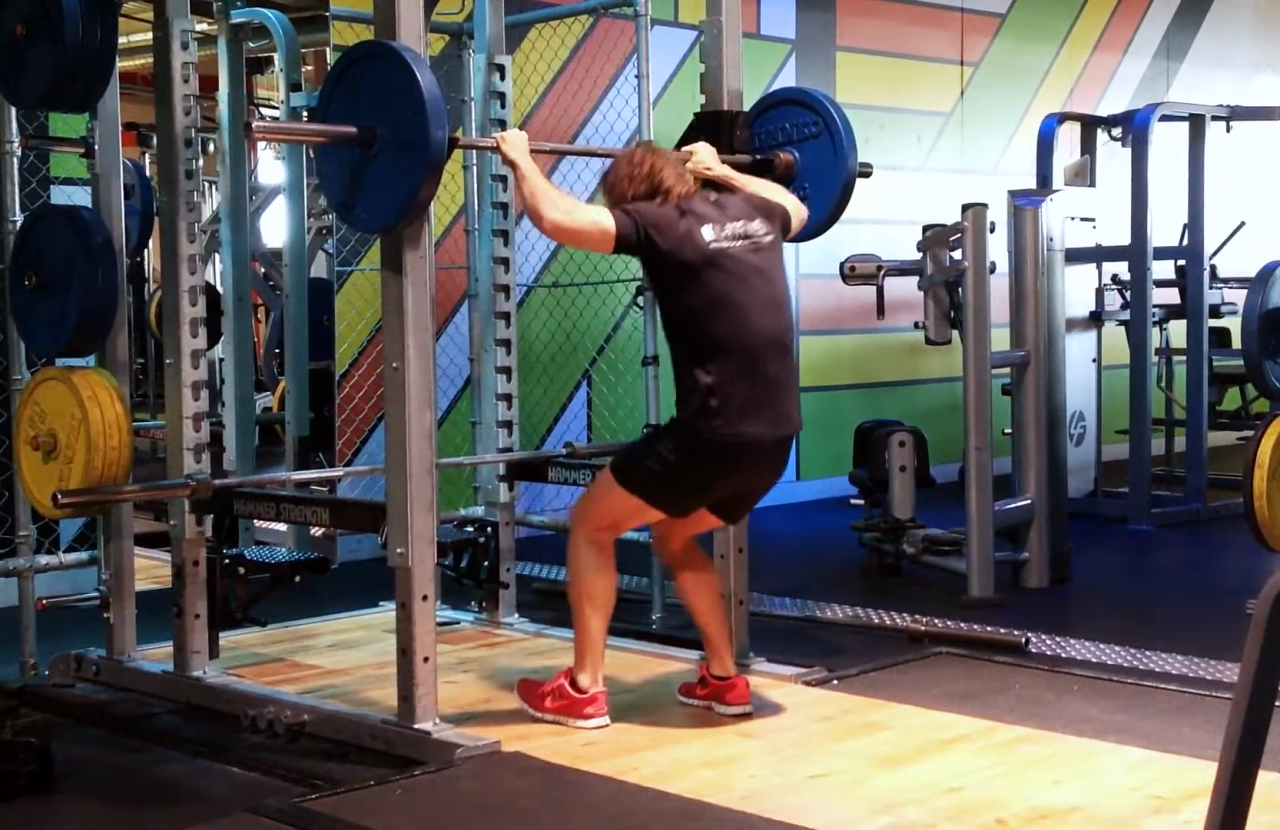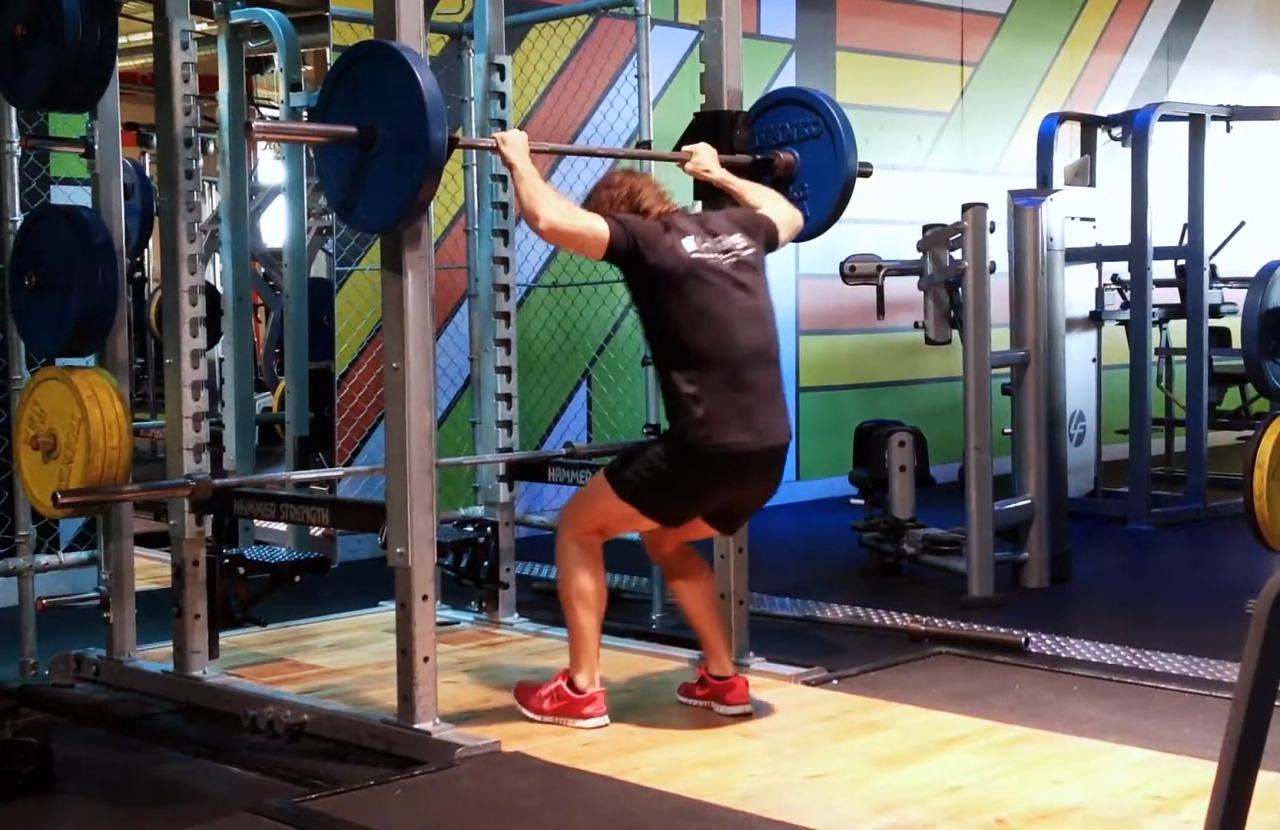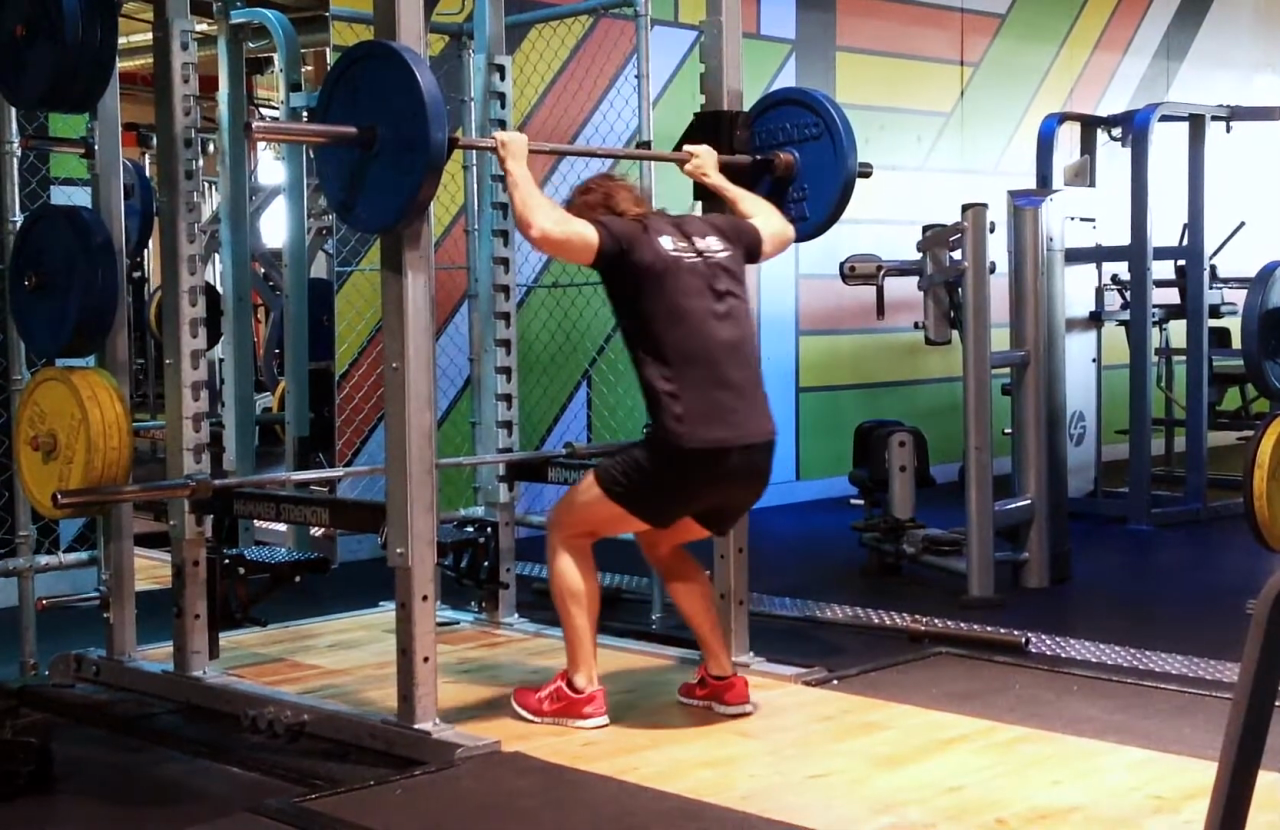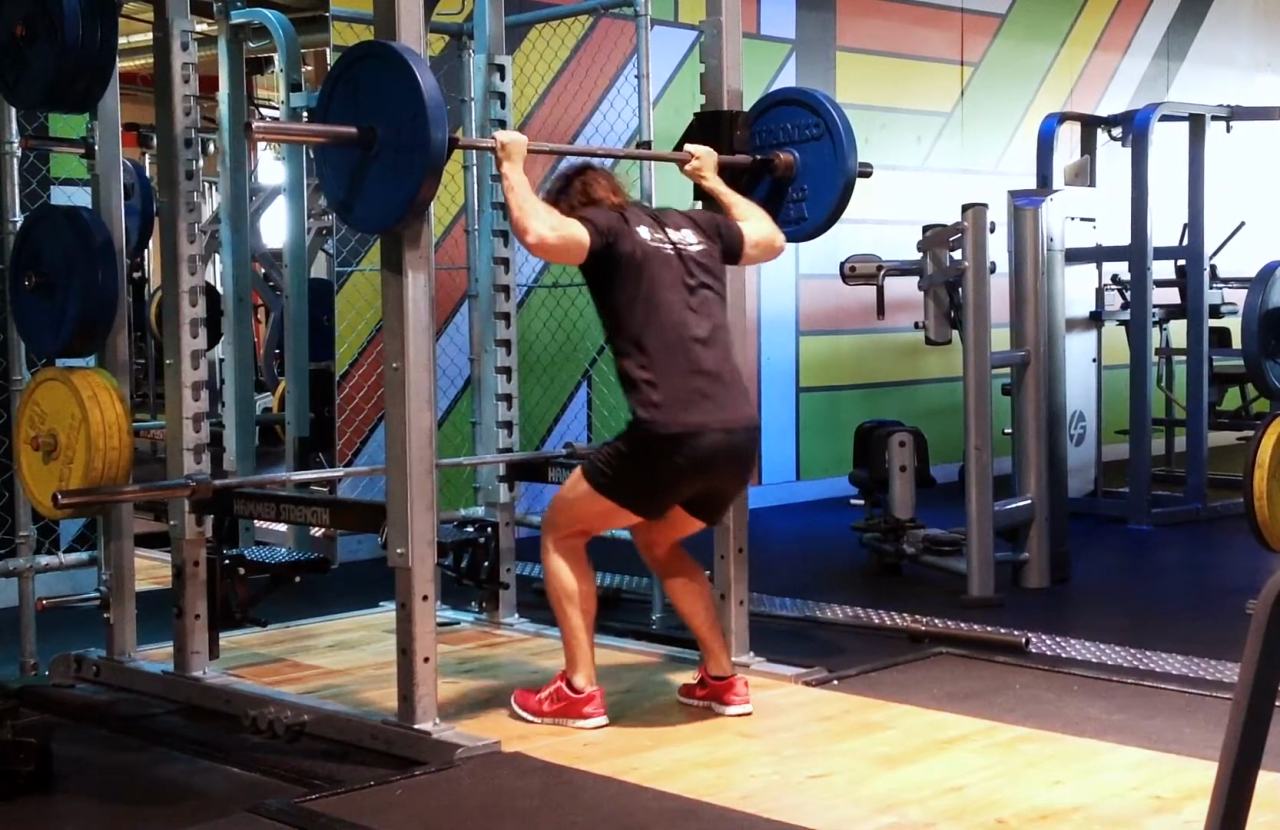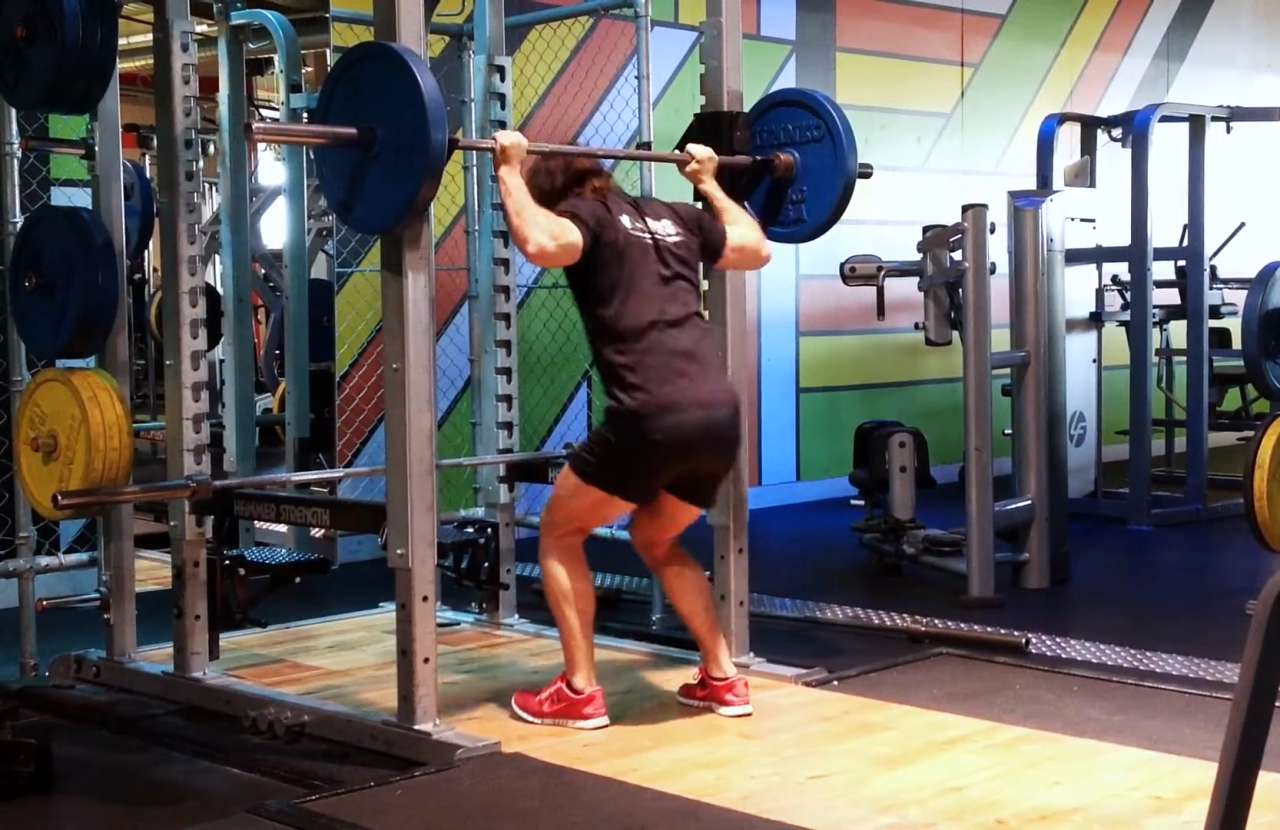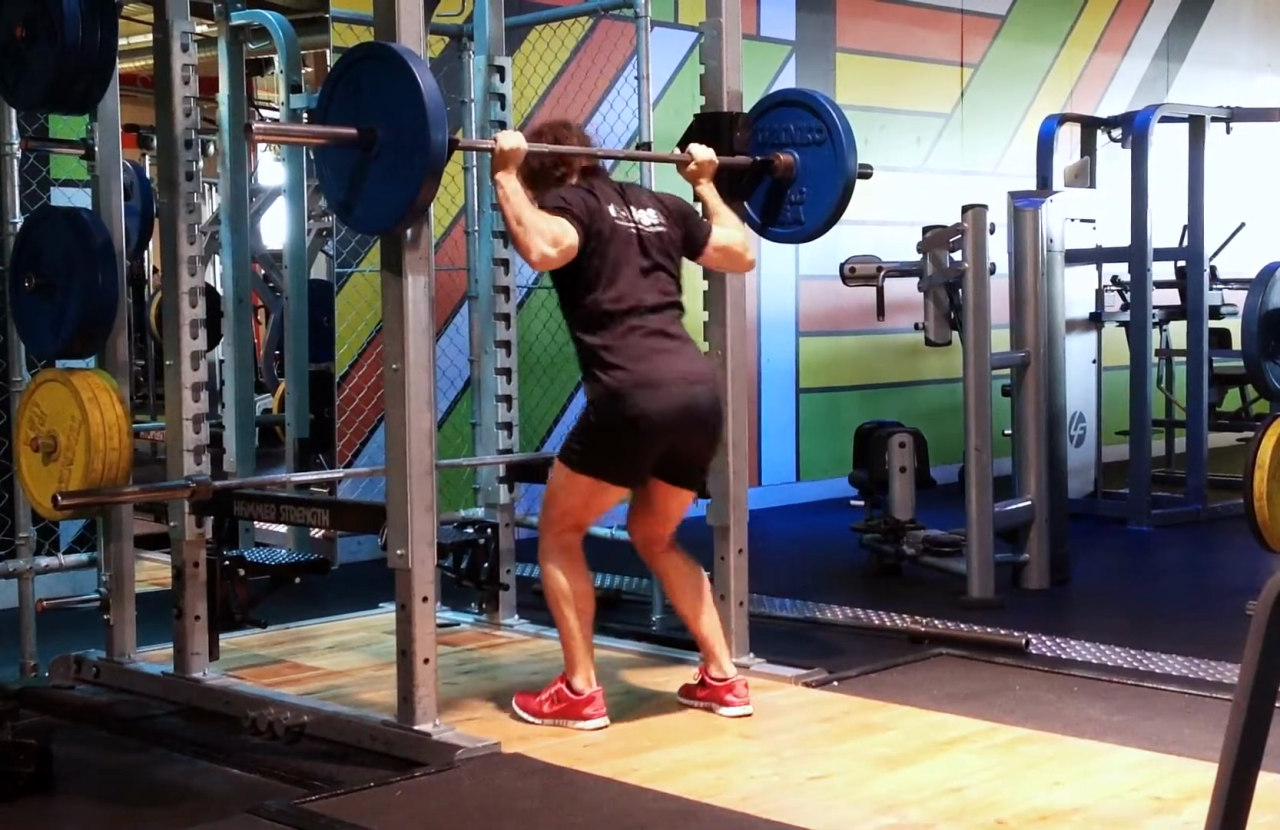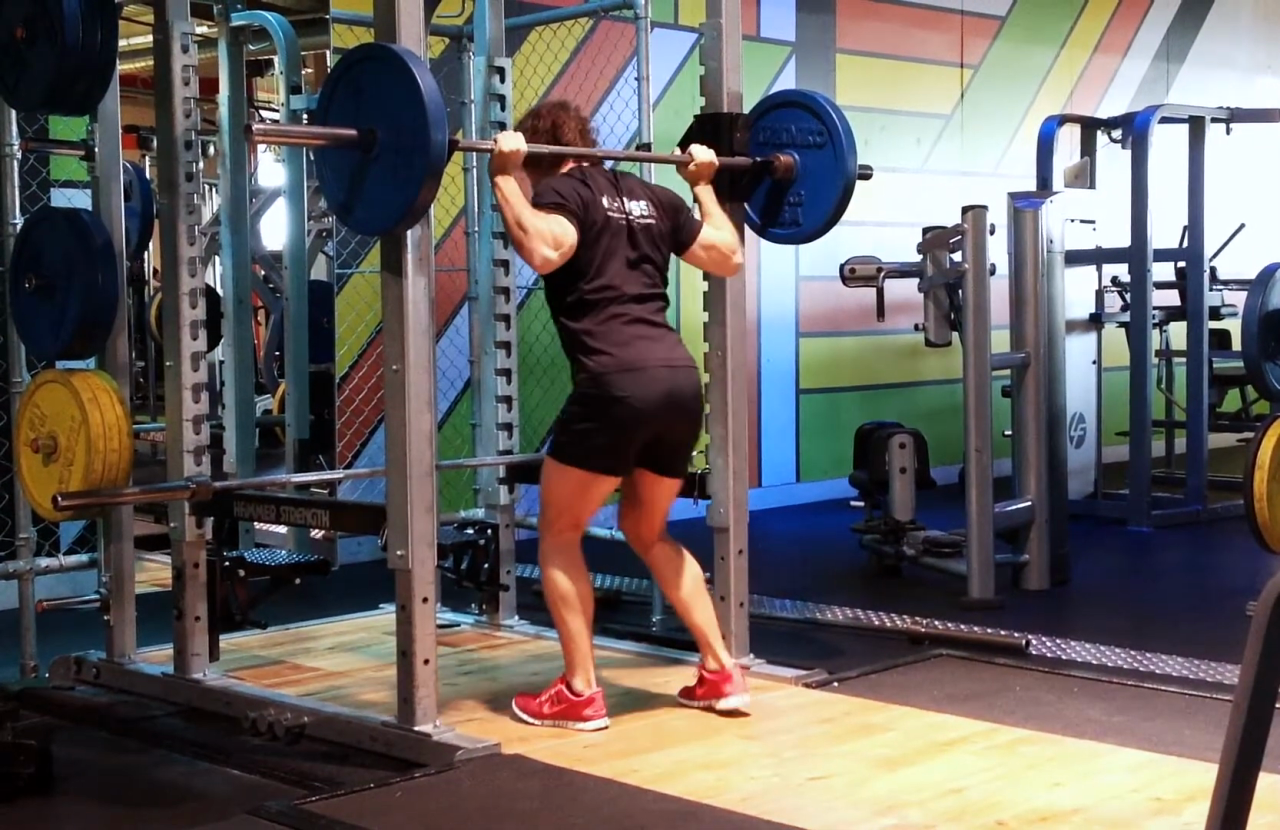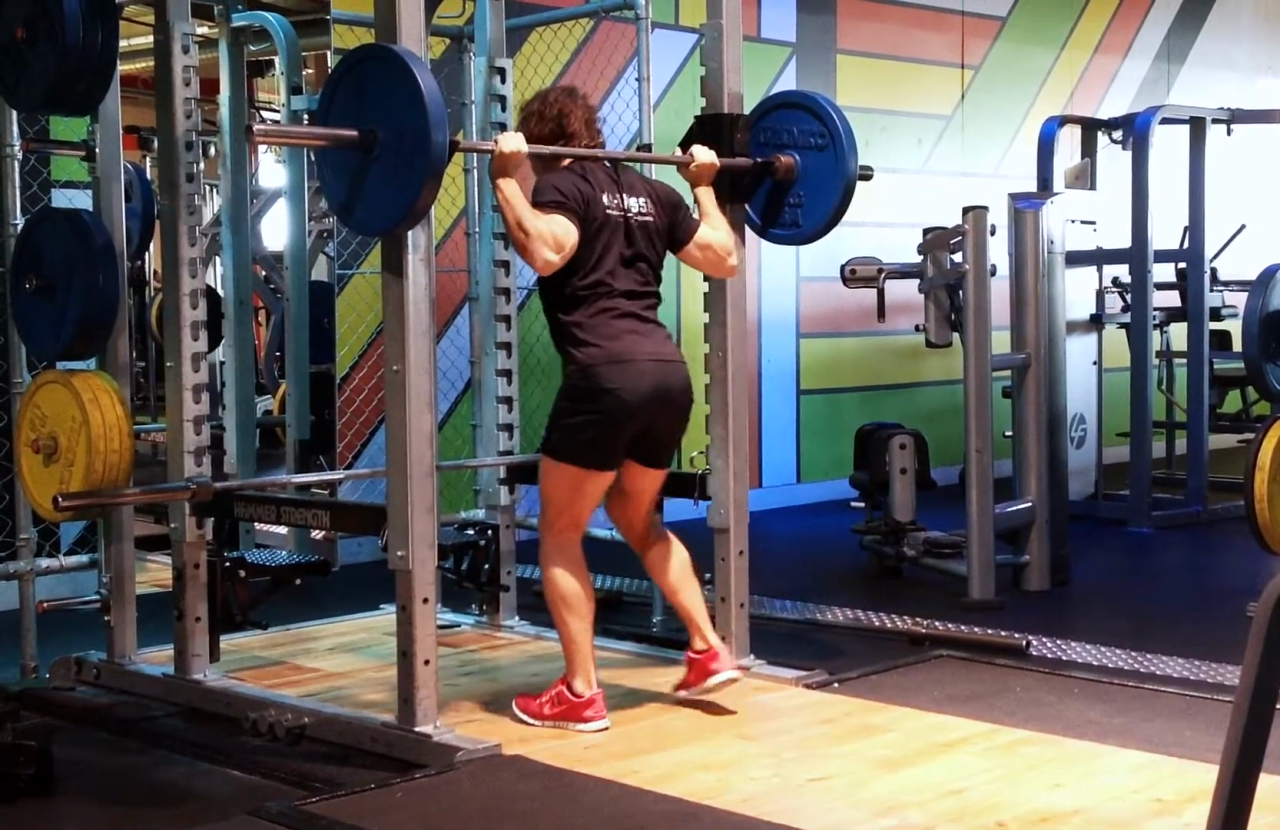
dt=0.1s
person 1, frame 1
left shoulder: (662, 224)
right shoulder: (754, 212)
left elbow: (558, 219)
right elbow: (796, 209)
left wrist: (521, 160)
right wrist: (720, 167)
left hip: (716, 432)
right hip: (775, 436)
left knee: (590, 527)
right knee: (673, 537)
left ankle: (584, 688)
right ankle: (725, 677)
person 1, frame 2
left shoulder: (645, 242)
right shoulder: (736, 230)
left elbow: (552, 219)
right elbow: (790, 217)
left wrist: (519, 160)
right wrist: (718, 174)
left hip: (708, 449)
right hip: (768, 451)
left knee: (578, 528)
right knee: (665, 541)
left ankle: (582, 690)
right ankle: (723, 678)
person 1, frame 3
left shoulder: (626, 242)
right shoulder: (716, 235)
left elbow: (543, 228)
right elbow: (780, 228)
left wrist: (516, 164)
right wrist: (715, 177)
left hip: (691, 449)
right hip: (755, 450)
left knee: (567, 531)
right knee: (659, 542)
left ankle: (580, 690)
right ankle: (722, 677)
person 1, frame 4
left shoulder: (601, 229)
right shoulder: (692, 226)
left elbow: (541, 235)
right elbow: (772, 240)
left wrist: (513, 167)
right wrist: (711, 180)
left hip: (672, 434)
right hip: (737, 433)
left knee: (561, 532)
right knee: (656, 542)
left ankle: (579, 691)
right ankle: (723, 679)
person 1, frame 5
left shoulder: (585, 215)
right shoulder: (675, 219)
left elbow: (539, 241)
right elbow: (757, 248)
left wrist: (511, 170)
right wrist: (708, 182)
left hip: (653, 418)
right hip: (719, 416)
left knee: (559, 533)
right knee: (656, 540)
left ankle: (579, 691)
right ankle: (722, 679)
person 1, frame 6
left shoulder: (566, 201)
right shoulder: (659, 206)
left elbow: (542, 249)
right elbow: (741, 255)
left wrist: (506, 177)
right wrist: (706, 185)
left hip: (633, 397)
right hip: (699, 392)
left knee: (560, 535)
right knee: (657, 539)
left ankle: (580, 691)
right ankle: (724, 678)
person 1, frame 7
left shoulder: (560, 191)
right shoulder: (651, 197)
left elbow: (543, 250)
right elbow: (730, 258)
left wrist: (504, 177)
right wrist: (703, 185)
left hip: (616, 385)
right hip: (679, 380)
left knee: (558, 535)
right knee: (647, 531)
left ankle: (580, 692)
right ankle: (721, 670)
person 1, frame 8
left shoulder: (560, 185)
right shoulder: (650, 191)
left elbow: (546, 253)
right elbow: (724, 259)
left wrist: (505, 179)
right wrist: (703, 186)
left hip: (605, 379)
right hip: (668, 375)
left knee: (560, 536)
right knee: (638, 521)
left ankle: (580, 693)
right ankle: (708, 650)
